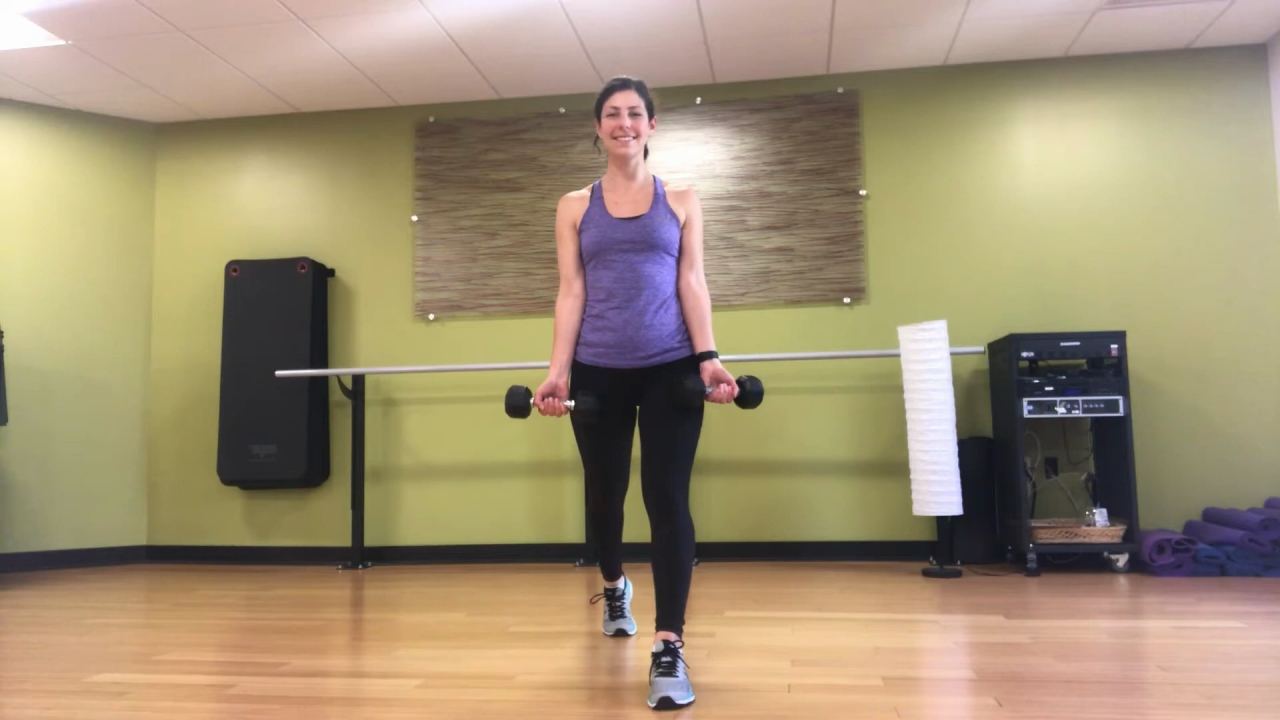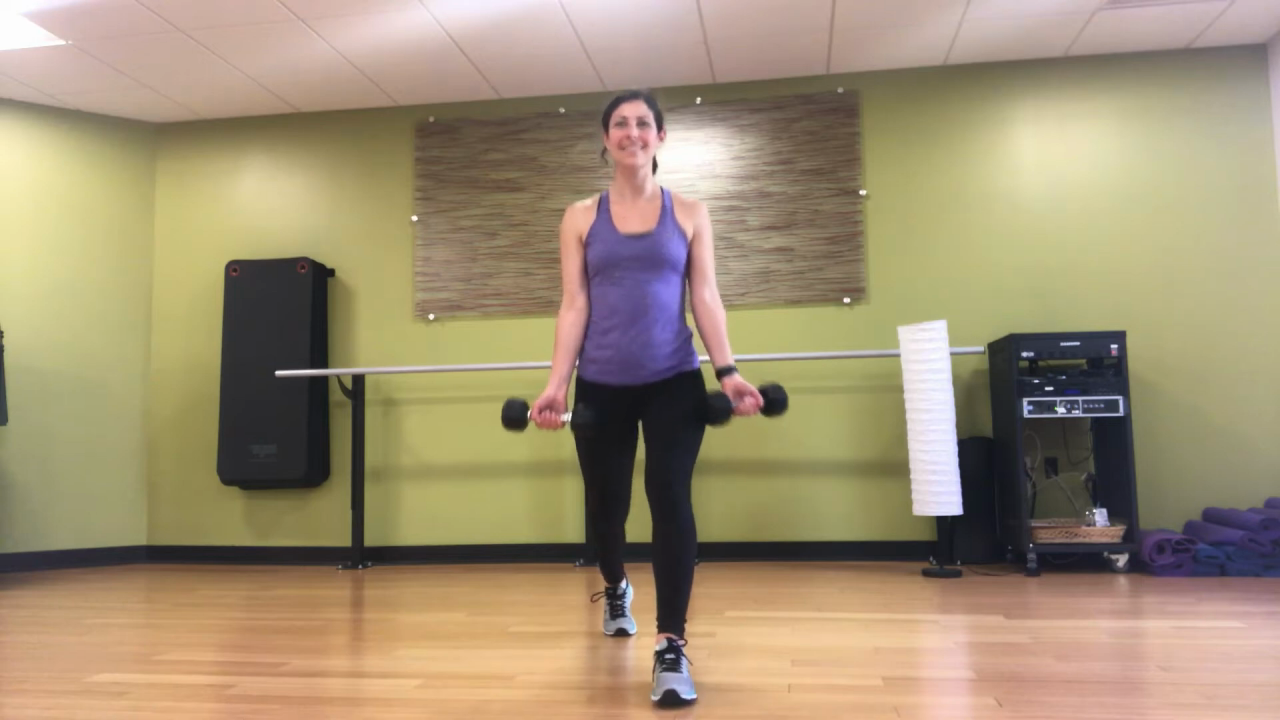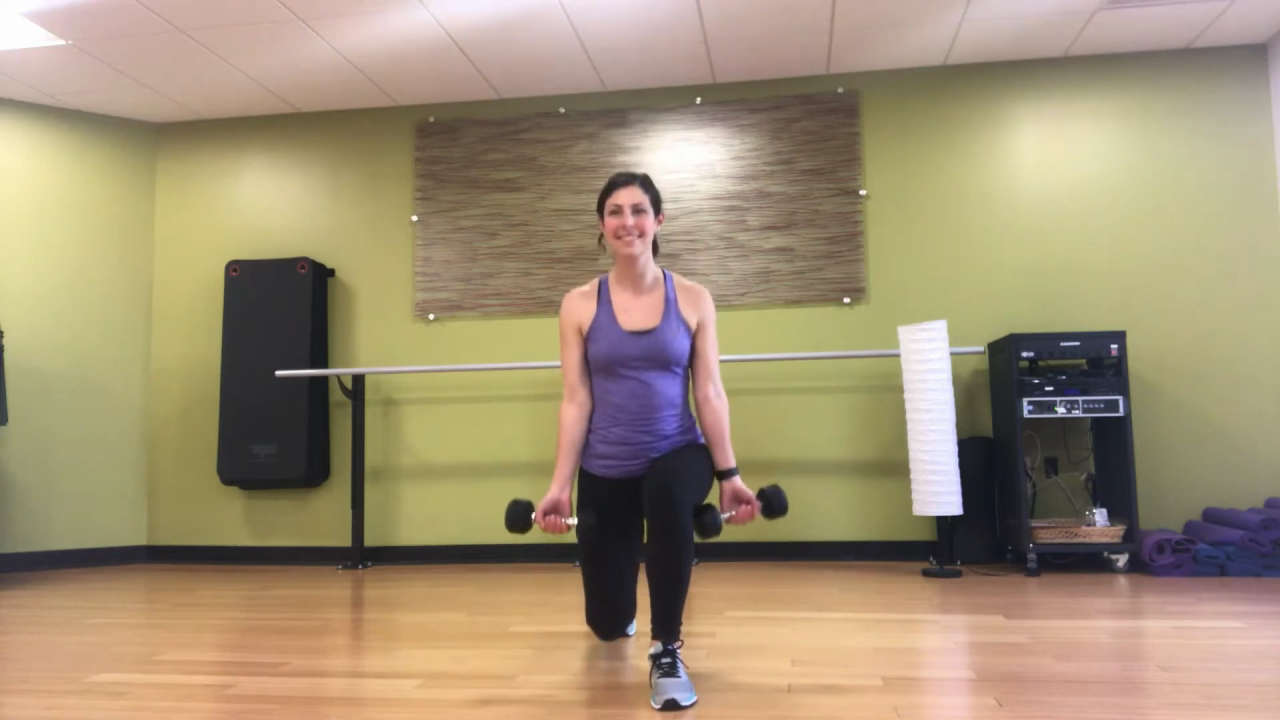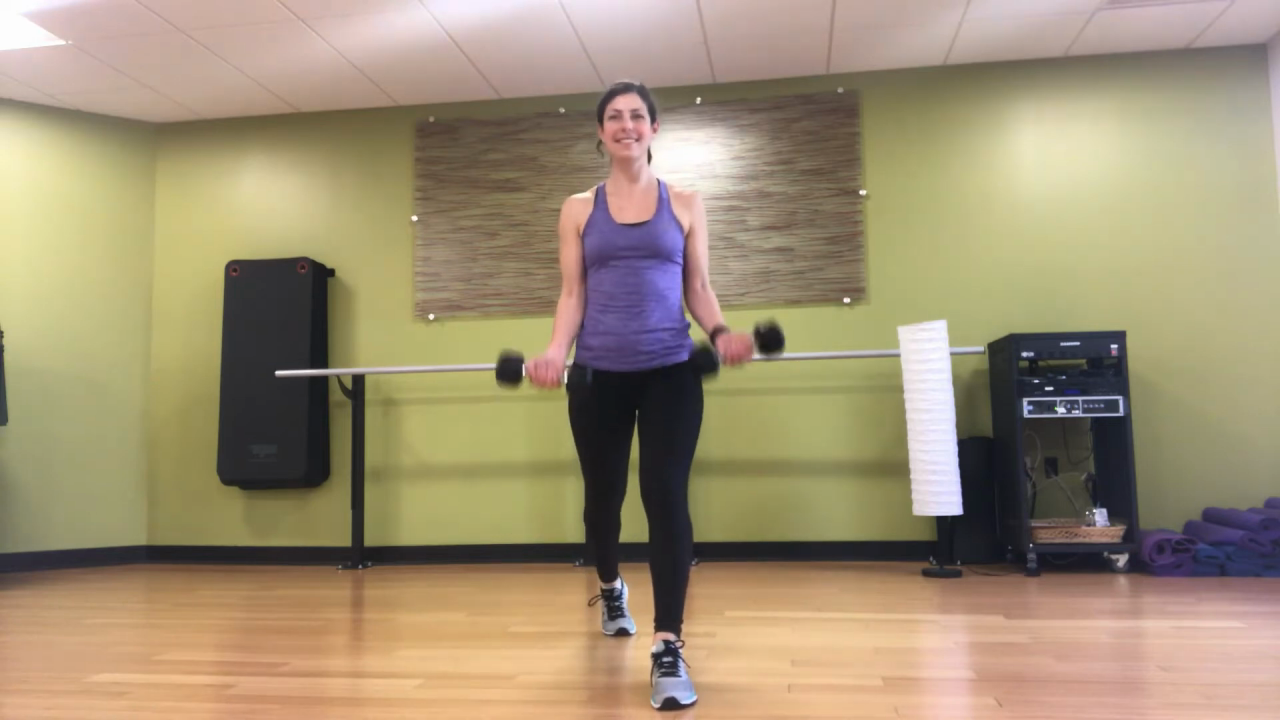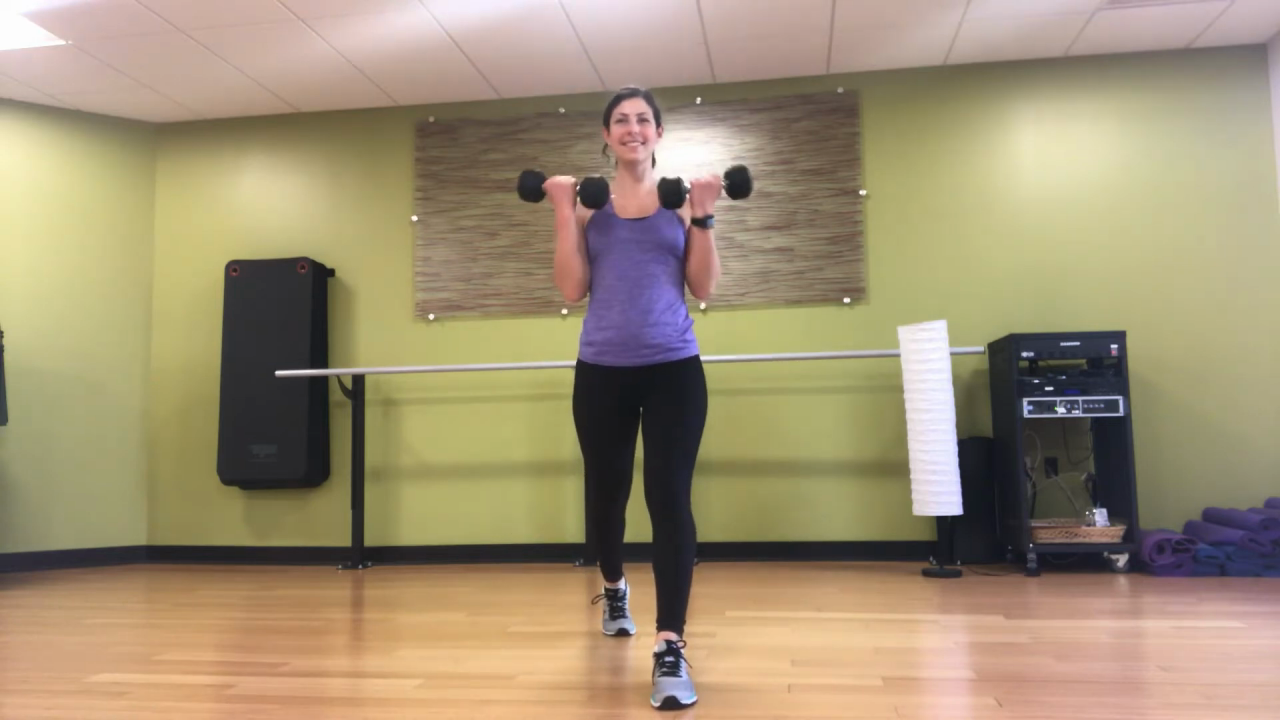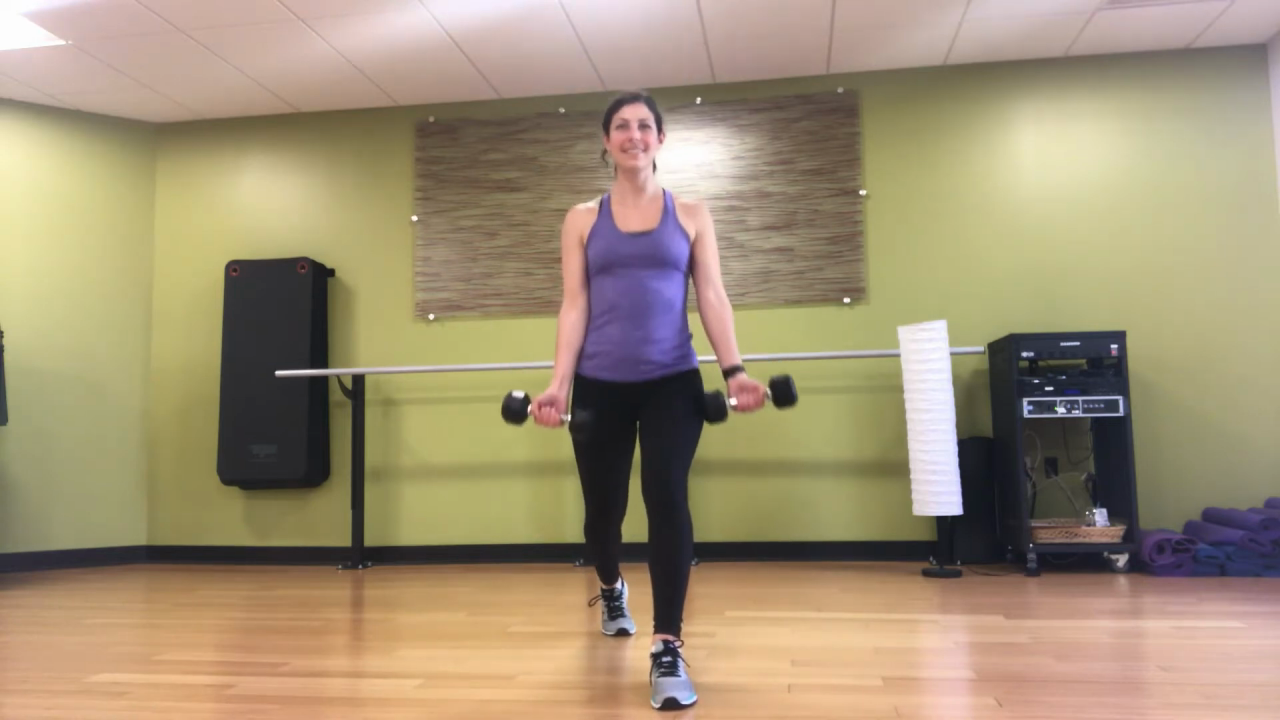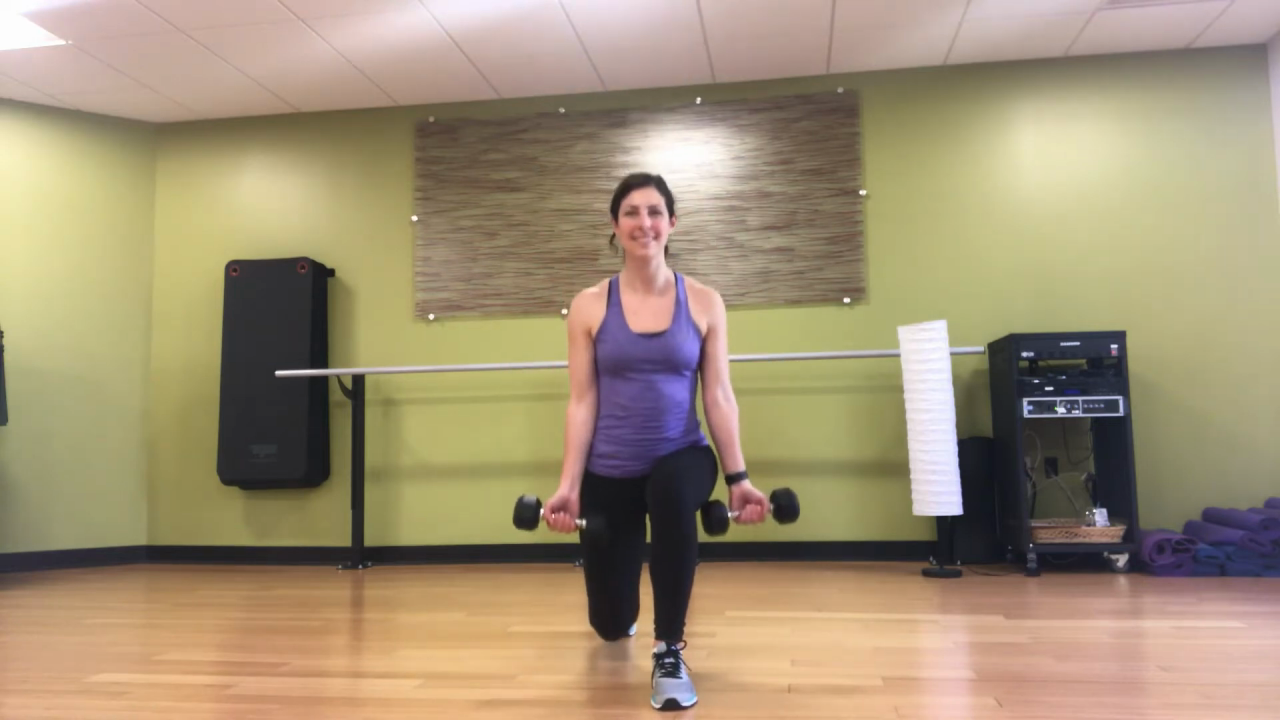
dt=0.7s
person 1, frame 1
left shoulder: (681, 200)
right shoulder: (575, 206)
left elbow: (692, 283)
right elbow: (571, 292)
left wrist: (709, 358)
right wrist: (558, 370)
left hip: (669, 366)
right hip: (599, 370)
left knee: (667, 497)
right knee: (605, 492)
left ankle: (668, 647)
right ankle: (614, 586)
person 1, frame 2
left shoulder: (689, 212)
right shoulder: (580, 217)
left elbow: (705, 297)
right elbow: (574, 306)
left wrist: (727, 370)
right wrist: (557, 383)
left hip: (672, 380)
right hip: (603, 384)
left knee: (670, 494)
right knee: (606, 506)
left ankle: (671, 647)
right ankle: (615, 589)
person 1, frame 3
left shoulder: (692, 299)
right shoulder: (580, 304)
left elbow: (709, 391)
right elbow: (575, 400)
left wrist: (728, 473)
right wrist: (560, 484)
left hip: (678, 451)
right hip: (606, 469)
left knee: (668, 502)
right knee: (608, 619)
left ankle: (666, 652)
right ankle: (620, 612)
person 1, frame 4
left shoulder: (685, 203)
right shoulder: (579, 209)
left elbow: (698, 287)
right elbow: (572, 294)
left wrist: (722, 333)
right wrist: (555, 352)
left hip: (670, 371)
right hip: (599, 374)
left knee: (666, 495)
right knee: (603, 494)
left ankle: (668, 649)
right ankle: (611, 589)
person 1, frame 5
left shoulder: (683, 201)
right shoulder: (586, 206)
left elbow: (703, 286)
right elbow: (573, 290)
left wrist: (702, 215)
right wrist: (563, 213)
left hip: (673, 368)
right hip: (601, 370)
left knee: (669, 497)
right knee: (606, 494)
left ankle: (670, 649)
right ankle: (614, 589)
person 1, frame 6
left shoulder: (691, 214)
right shoulder: (582, 218)
left elbow: (711, 296)
right elbow: (574, 306)
left wrist: (734, 370)
right wrist: (559, 383)
left hip: (672, 380)
right hip: (600, 385)
left knee: (666, 494)
right knee: (604, 507)
left ankle: (668, 648)
right ankle: (612, 589)
person 1, frame 7
left shoulder: (703, 302)
right shoulder: (589, 305)
left elbow: (718, 395)
right elbow: (582, 402)
left wrist: (737, 478)
right wrist: (569, 484)
left hip: (681, 454)
right hip: (609, 470)
left knee: (672, 502)
right knee: (610, 618)
left ankle: (669, 654)
right ankle: (623, 612)
